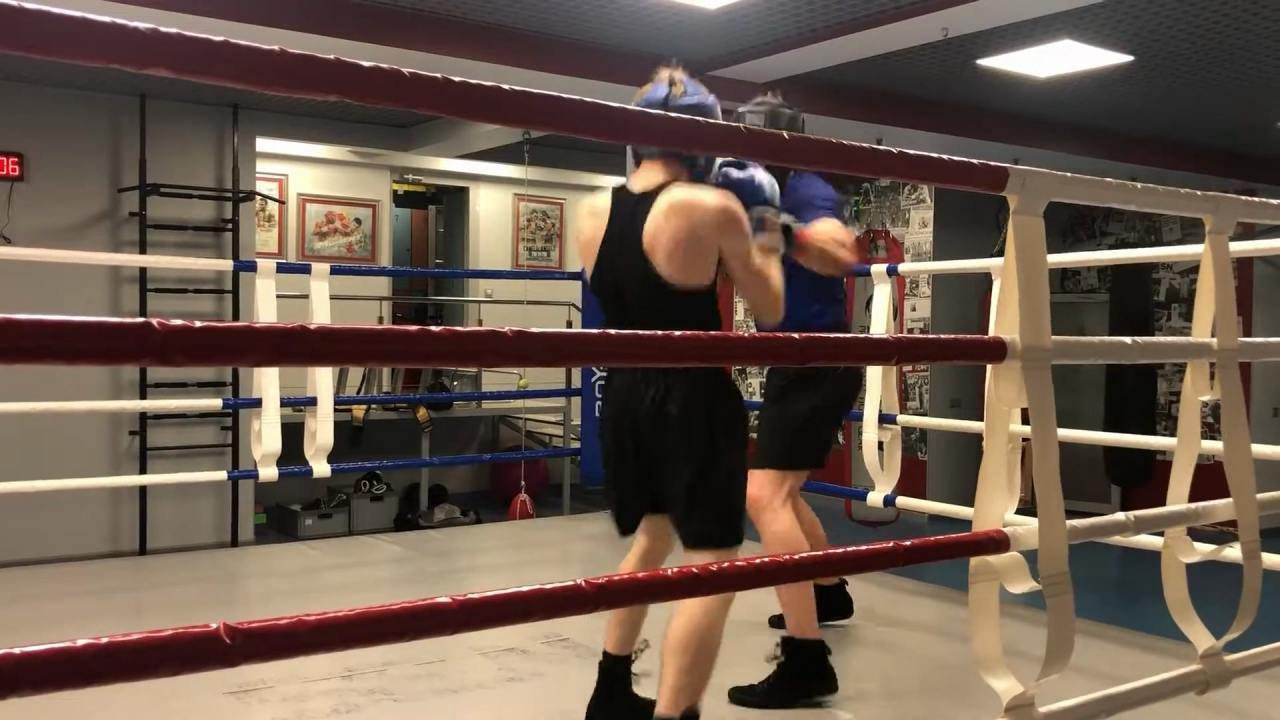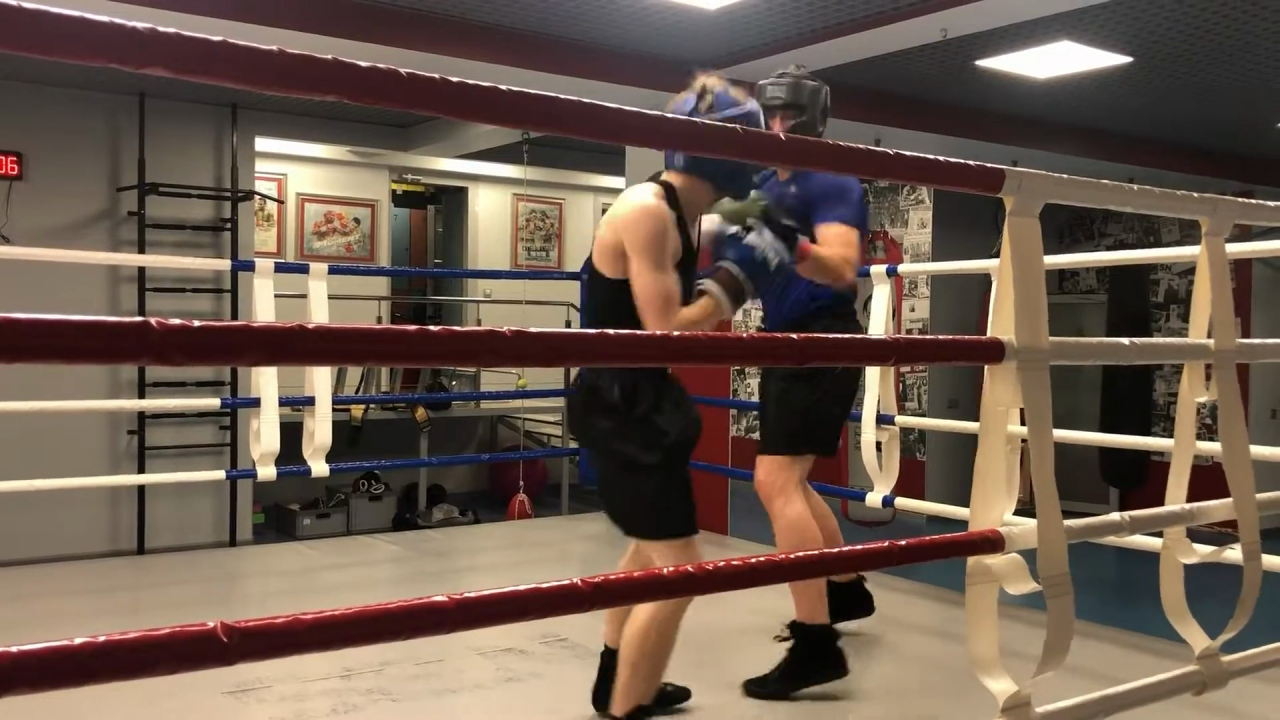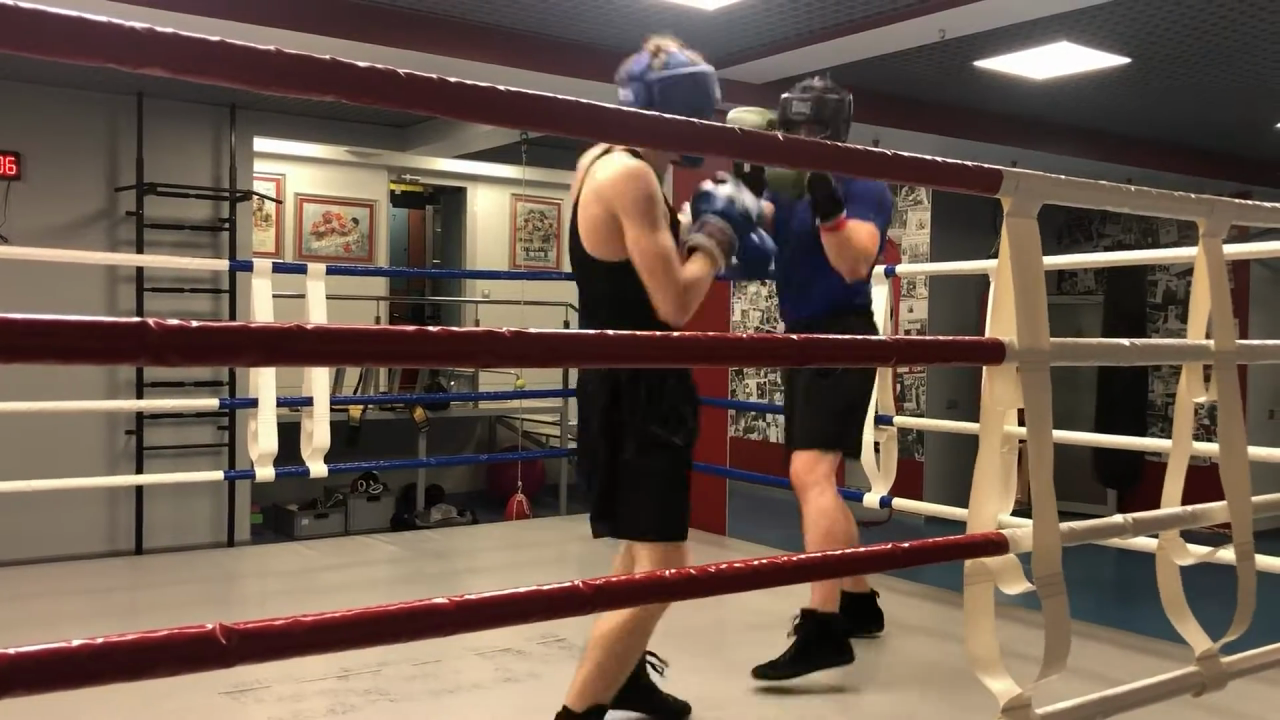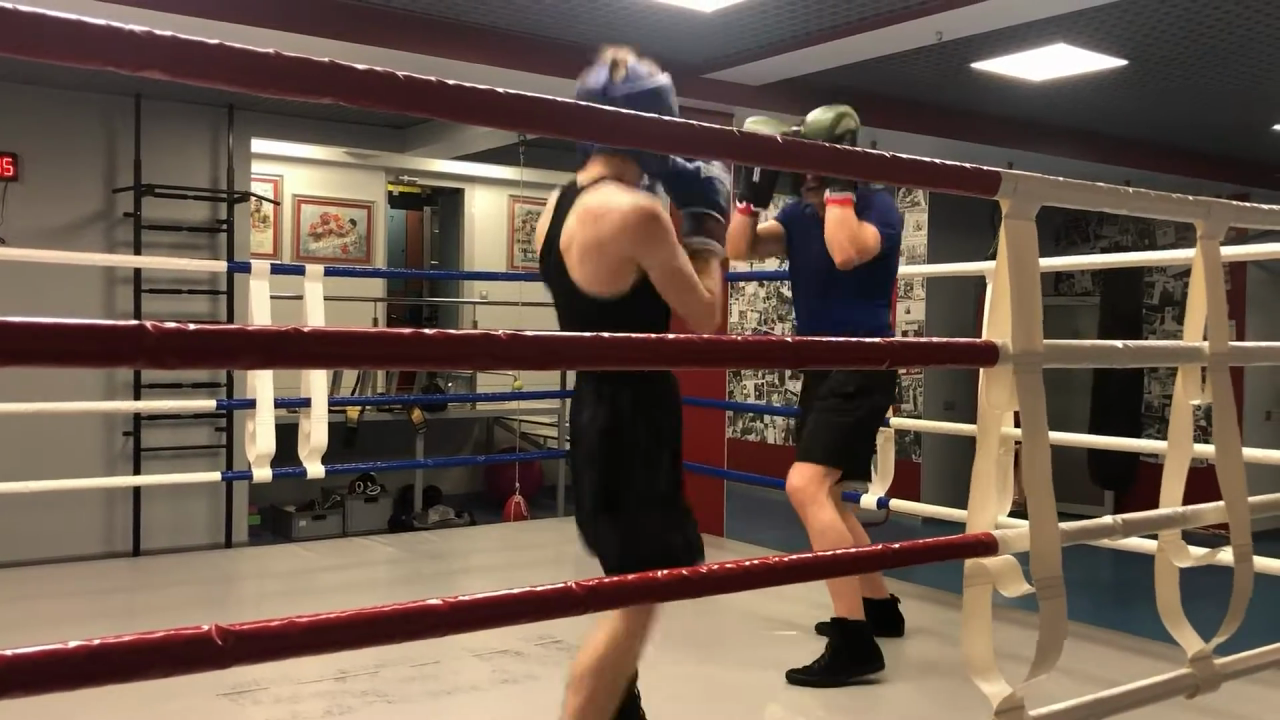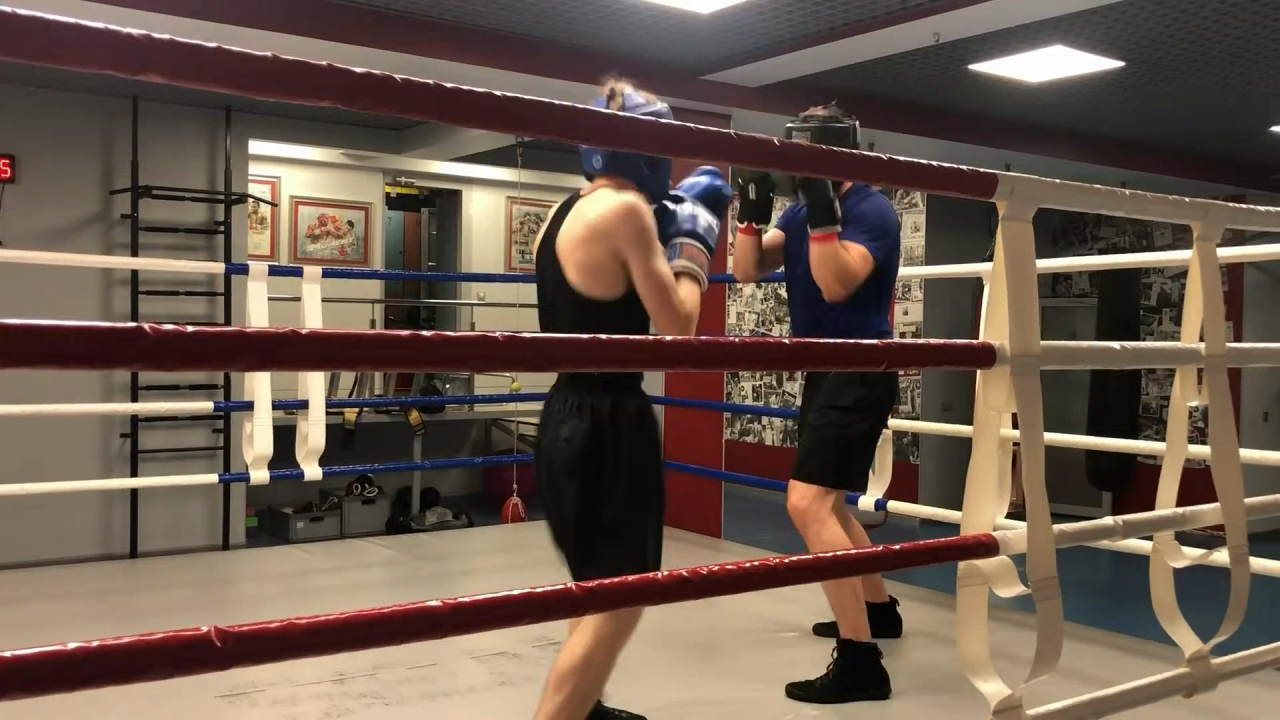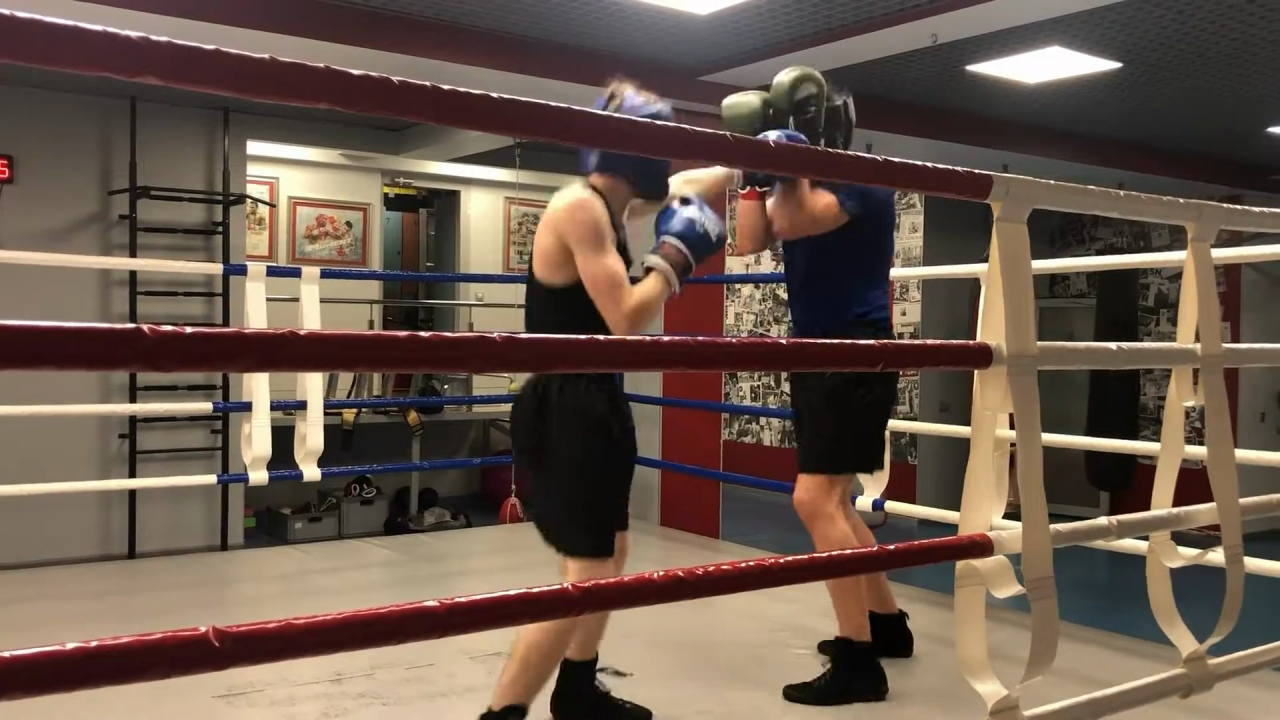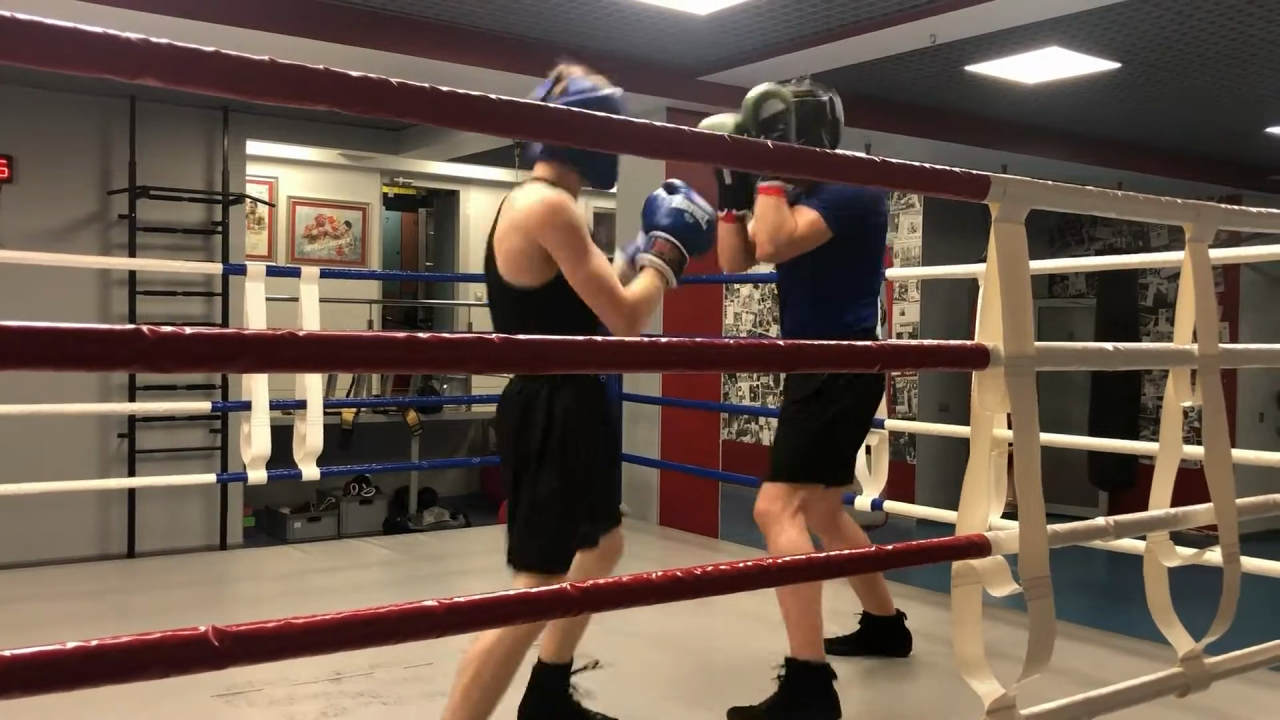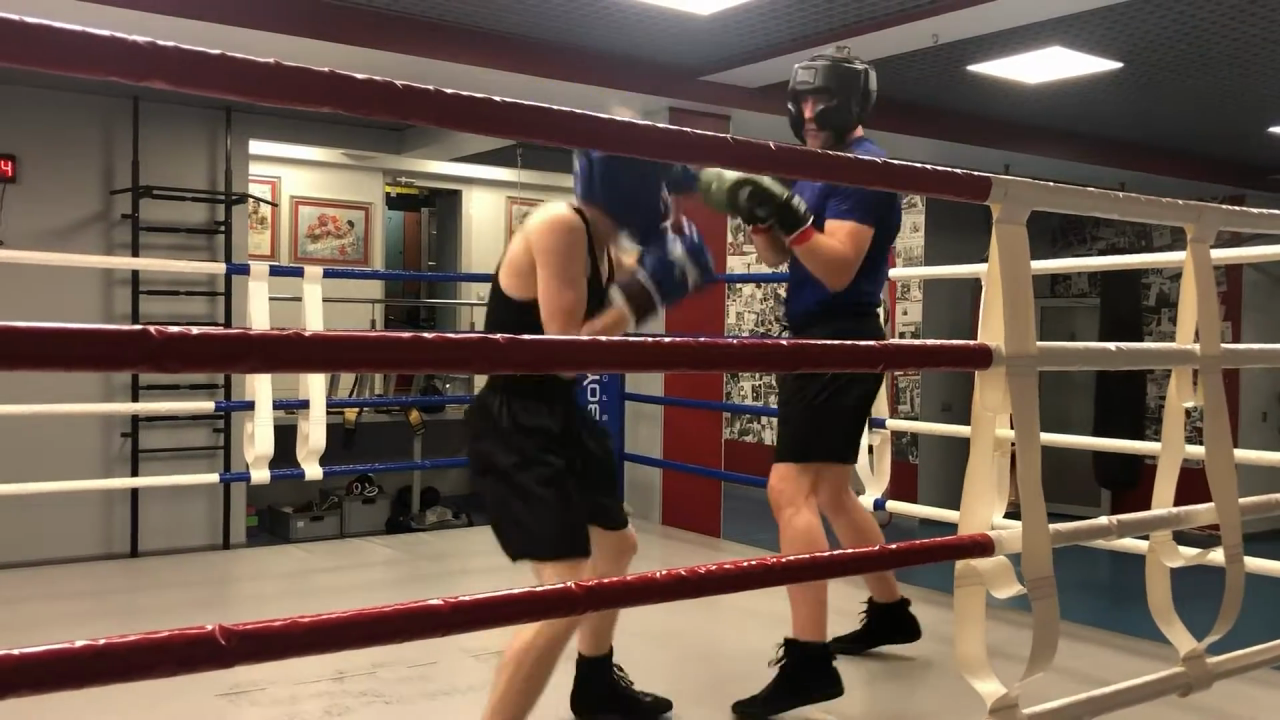
dt=0.3s
person 1, frame 1
left shoulder: (592, 212)
right shoulder: (716, 210)
right elbow: (769, 306)
right wrist: (762, 220)
left hip: (627, 400)
right hip: (695, 403)
left knee: (653, 539)
right knee: (711, 569)
person 1, frame 2
left shoulder: (671, 208)
right shoulder: (646, 211)
right elbow: (668, 336)
right wrist: (733, 277)
left hip: (631, 393)
right hip: (619, 398)
left knee: (653, 539)
right knee: (675, 565)
person 1, frame 3
left shoulder: (599, 162)
right shoulder: (631, 176)
right elbow: (674, 306)
left wrist: (711, 230)
right wrist: (717, 234)
left hip: (620, 383)
right hip: (638, 389)
left knee: (649, 549)
right knee: (659, 568)
person 1, frame 4
left shoulder: (565, 201)
right shoulder: (635, 212)
right elbow: (703, 319)
right wrist: (707, 221)
left hip: (607, 410)
right hip: (631, 420)
left knee: (639, 585)
right knee: (636, 600)
person 1, frame 5
left shoulder: (568, 208)
right shoulder: (623, 213)
right elbow: (676, 325)
left wrist: (686, 208)
right wrist: (693, 252)
left hip: (576, 416)
right hip: (604, 420)
left knee: (613, 577)
right knee: (616, 601)
person 1, frame 6
left shoulder: (606, 204)
right shoulder: (581, 207)
left elbow: (685, 190)
right elbow: (625, 319)
right wrist: (678, 253)
left hip: (591, 399)
right hip: (567, 403)
left knee: (611, 549)
right knee: (585, 573)
person 1, frame 7
left shoulder: (537, 202)
right shoulder: (548, 208)
right elbow: (626, 317)
left wrist: (640, 253)
right wrist: (670, 247)
left hip: (565, 408)
right hip: (552, 413)
left knee: (599, 546)
right knee: (537, 593)
person 1, frame 8
left shoulder: (600, 239)
right shoulder: (561, 229)
right wrist: (643, 292)
left hip: (555, 418)
right hip: (517, 423)
left knee: (616, 545)
right knee: (570, 588)
person 2, frame 1
left shoulder: (806, 192)
right shoulder: (770, 198)
left elbow: (839, 255)
left wrist: (779, 222)
left hip: (815, 368)
right hip: (799, 365)
left knee: (763, 496)
right knee: (780, 492)
left ankle: (806, 662)
right ankle: (828, 593)
person 2, frame 2
left shoulder: (832, 186)
right shoulder: (772, 187)
left elbow: (840, 270)
left hip: (818, 344)
left knee: (775, 481)
right knee: (790, 481)
left ankle: (814, 645)
right ankle: (847, 588)
person 2, frame 3
left shoulder: (866, 190)
right shoulder: (785, 186)
left elbow: (855, 267)
left wrist: (820, 192)
left hip: (842, 340)
right hip: (804, 343)
left knee: (811, 474)
right knee: (818, 480)
left ankle: (824, 631)
right ankle: (857, 601)
person 2, frame 4
left shoulder: (878, 206)
right shoulder: (799, 209)
left elbow: (847, 254)
right elbow: (739, 251)
left wrist: (839, 185)
right wrist: (752, 188)
left hip: (858, 367)
right hip: (820, 366)
left knee: (806, 488)
right knee: (825, 496)
left ankle: (854, 642)
right ankle: (880, 606)
person 2, frame 5
left shoulder: (873, 213)
right shoulder: (799, 213)
left elbow: (835, 286)
right elbow: (748, 272)
left wrist: (820, 208)
right wrist: (753, 206)
left hip: (858, 374)
right hip: (827, 373)
left knee: (808, 505)
right knee: (828, 502)
left ankle: (860, 661)
right ankle: (878, 609)
person 2, frame 6
left shoulder: (863, 183)
right shoulder: (802, 178)
left elbow: (791, 226)
right elbow: (750, 242)
left wrist: (796, 149)
right wrist: (754, 169)
left knee: (815, 500)
right knee: (831, 500)
left ankle: (859, 661)
right ankle: (887, 622)
person 2, frame 7
left shoulder: (851, 191)
right shoulder: (799, 191)
left elbow: (776, 244)
right elbow: (733, 263)
left wrist: (769, 178)
right wrist: (731, 190)
left hip: (840, 371)
right hip: (823, 371)
left knee: (779, 508)
right knee: (821, 509)
right ankle: (885, 622)
person 2, frame 8
right shoulder: (822, 170)
left elbow: (837, 272)
right elbow: (776, 256)
left wrist: (788, 214)
right wrist: (757, 209)
left hip: (839, 346)
right hip: (818, 346)
left knee: (790, 490)
right knee: (831, 490)
left ankle: (808, 662)
right ankle: (890, 610)
